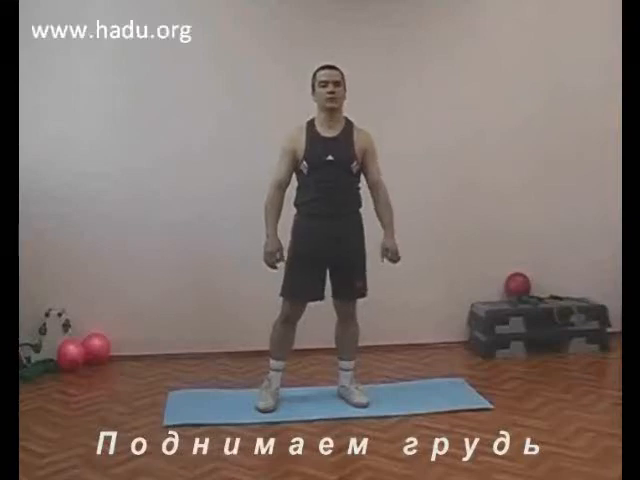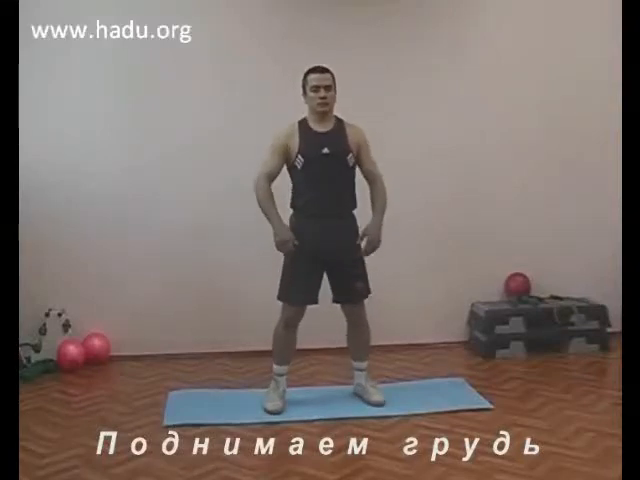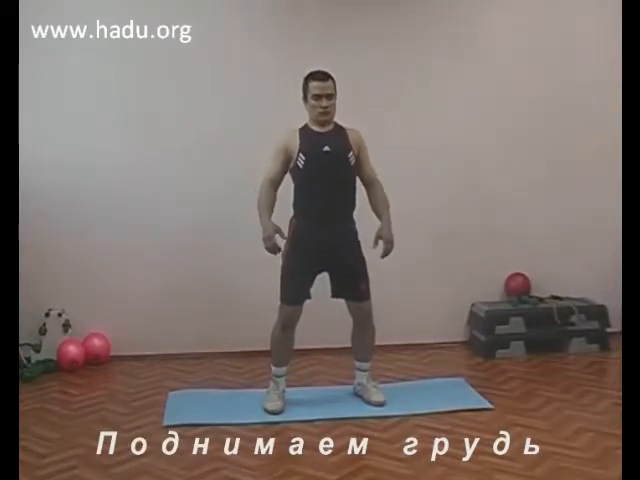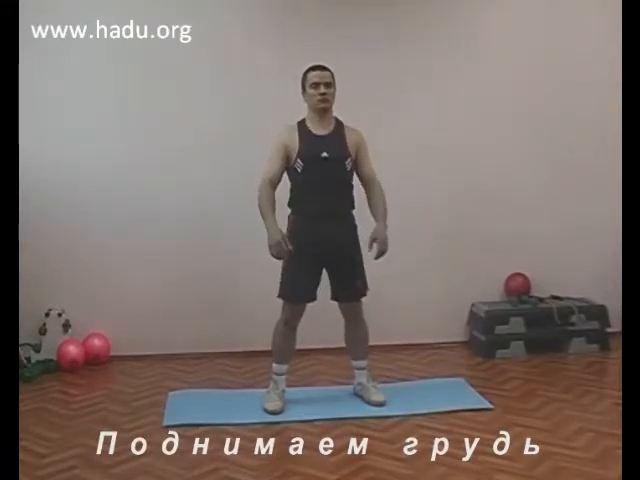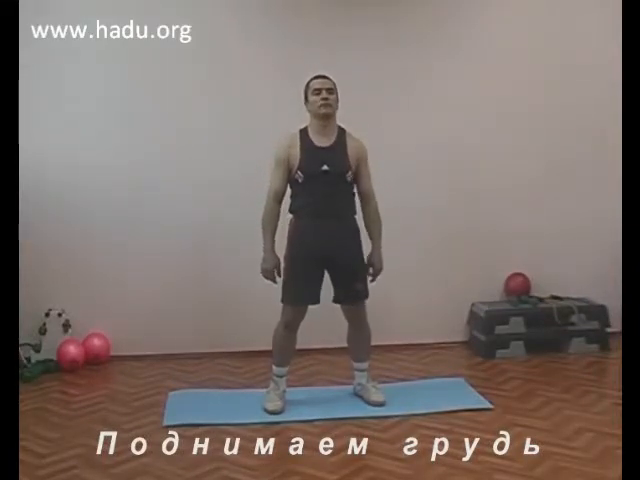
dt=1s
person 1, frame 1
left shoulder: (361, 138)
right shoulder: (297, 138)
left elbow: (377, 188)
right elbow: (277, 187)
left wrist: (389, 233)
right wrist: (271, 235)
left hip: (348, 232)
right hip: (308, 231)
left knee: (347, 311)
right knee: (289, 312)
left ankle: (346, 381)
right ankle: (272, 382)
person 1, frame 2
left shoulder: (353, 134)
right shoulder: (290, 136)
left elbow: (375, 180)
right elbow: (262, 181)
left wrist: (377, 222)
right wrist: (277, 225)
left hip: (345, 233)
right hip: (304, 234)
left knee: (356, 313)
right knee: (290, 315)
left ankle: (362, 380)
right ankle: (277, 385)
person 1, frame 3
left shoulder: (352, 138)
right shoulder: (291, 141)
left elbow: (372, 182)
right elbow: (269, 184)
left wrist: (385, 221)
right wrist: (266, 222)
left hip: (344, 236)
right hip: (304, 237)
left knee: (363, 312)
right knee: (287, 315)
left ankle: (363, 380)
right ankle: (277, 386)
person 1, frame 4
left shoulder: (352, 137)
right shoulder: (289, 137)
left elbow: (371, 183)
right elbow: (267, 185)
left wrist: (381, 224)
right wrist: (272, 227)
left hip: (344, 234)
right hip: (302, 235)
left knee: (353, 311)
right knee: (290, 313)
left ankle: (362, 380)
right ankle: (277, 385)
person 1, frame 5
left shoulder: (354, 146)
right shoulder: (290, 146)
left elbow: (368, 199)
right elbow: (273, 200)
left wrist: (376, 248)
right wrist: (268, 250)
left hip: (345, 236)
right hip: (304, 236)
left knee: (357, 314)
right knee: (291, 316)
left ankle: (363, 380)
right ankle: (277, 386)
